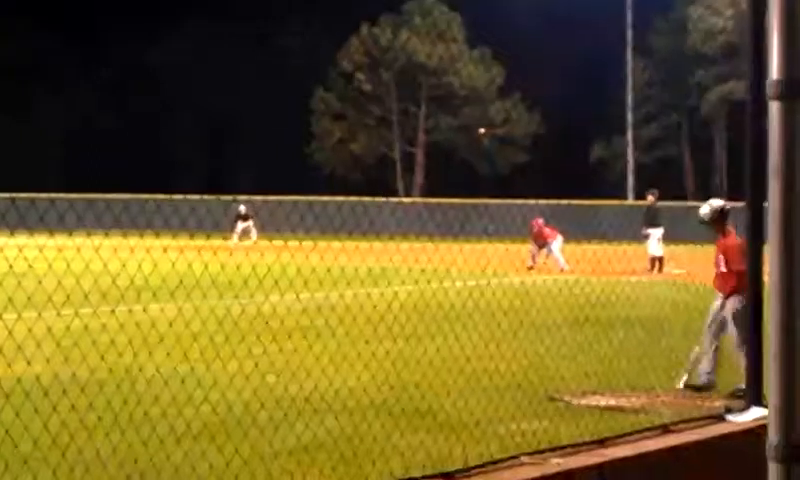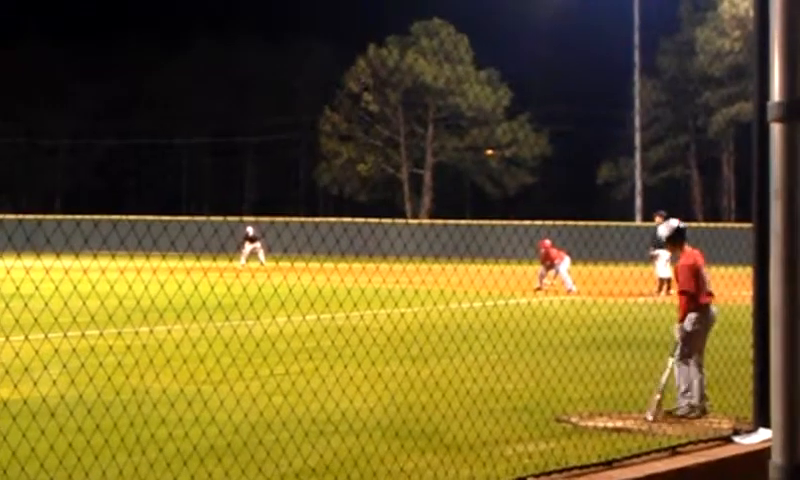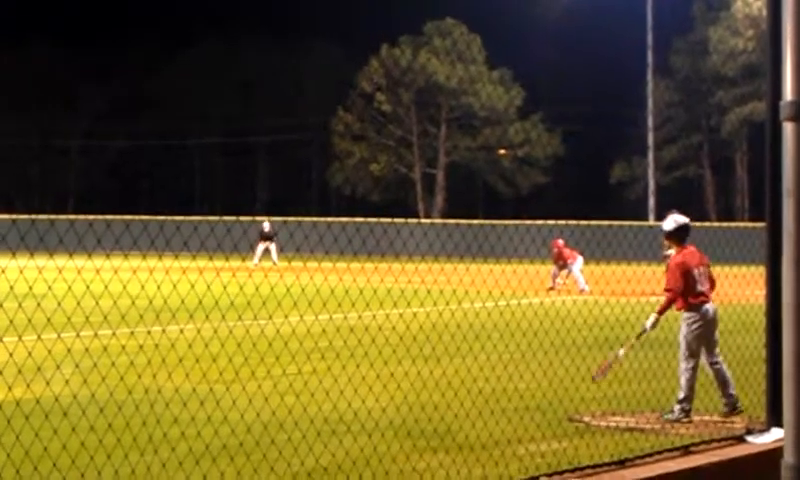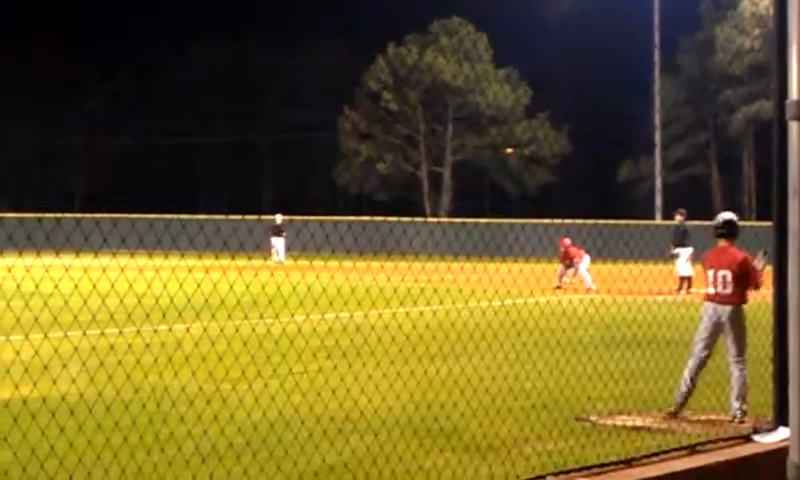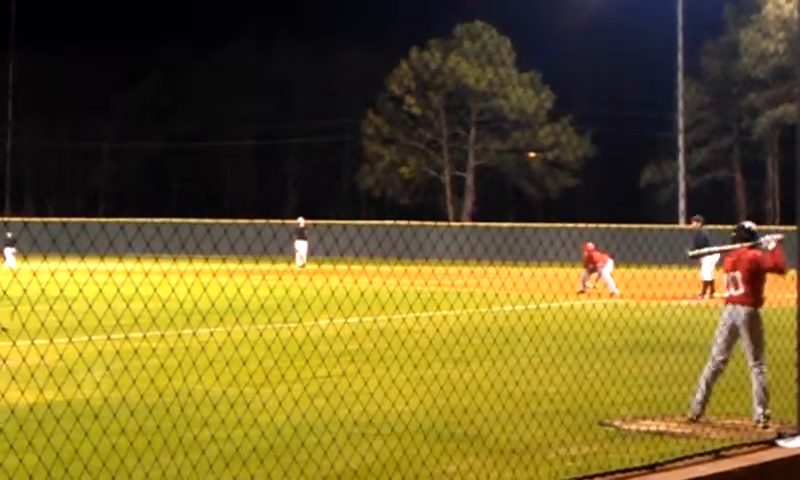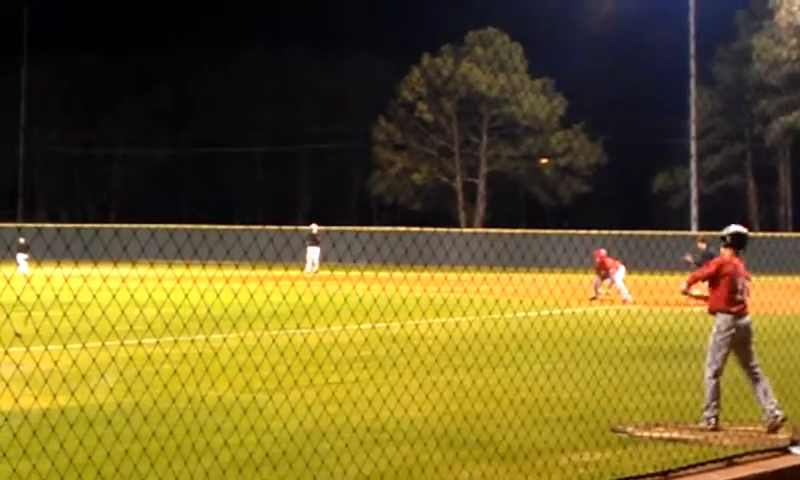
dt=0.7s
person 1, frame 1
left shoulder: (733, 242)
right shoulder: (721, 239)
left elbow: (739, 275)
left wrist: (724, 298)
left hip: (735, 298)
right hip: (723, 297)
left knee: (741, 342)
right knee: (710, 336)
right ankle: (706, 378)
person 1, frame 2
left shoulder: (684, 262)
right shoulder: (695, 254)
left elbow: (687, 295)
left wrist: (680, 322)
left hip: (697, 313)
right hip: (705, 311)
left knee: (682, 358)
right knee: (695, 359)
left ankle: (687, 404)
right ankle: (696, 404)
person 1, frame 3
left shoulder: (676, 261)
right shoulder: (699, 255)
left elbow: (673, 293)
right elbow: (711, 283)
left wrist: (657, 314)
left hip: (693, 314)
right hip: (709, 309)
left knee: (688, 363)
right knee: (714, 358)
left ankle: (683, 410)
right ankle: (731, 403)
person 1, frame 4
left shoulder: (708, 256)
right shoulder: (742, 258)
right elbow: (756, 284)
right wrist: (758, 267)
left hip: (711, 309)
right hip: (733, 311)
left knee: (698, 357)
right knee: (738, 362)
left ankle: (681, 400)
right ankle: (738, 411)
person 1, frame 5
left shoulder: (728, 260)
right shoulder: (755, 256)
right elbow: (781, 268)
left wrist: (766, 251)
right wrist: (773, 247)
left hip: (729, 312)
right hip: (749, 312)
left knee: (716, 361)
right knee: (757, 365)
left ankle: (697, 408)
right ankle: (761, 415)
person 1, frame 6
left shoulder: (722, 262)
right shoulder: (742, 267)
left elbow: (699, 275)
left wrist: (686, 286)
right wrist: (702, 296)
left hip: (726, 321)
right hip: (744, 321)
left knee: (713, 371)
right knee: (753, 370)
left ankle: (711, 418)
right ankle: (774, 413)
